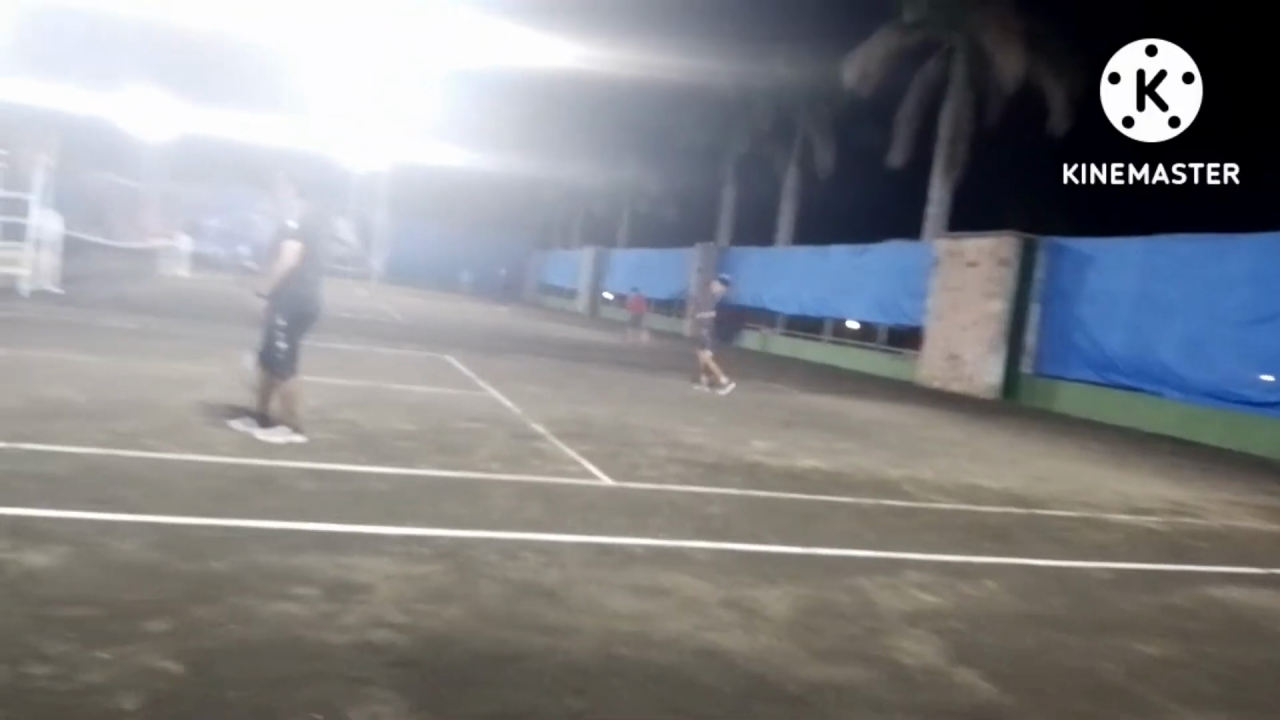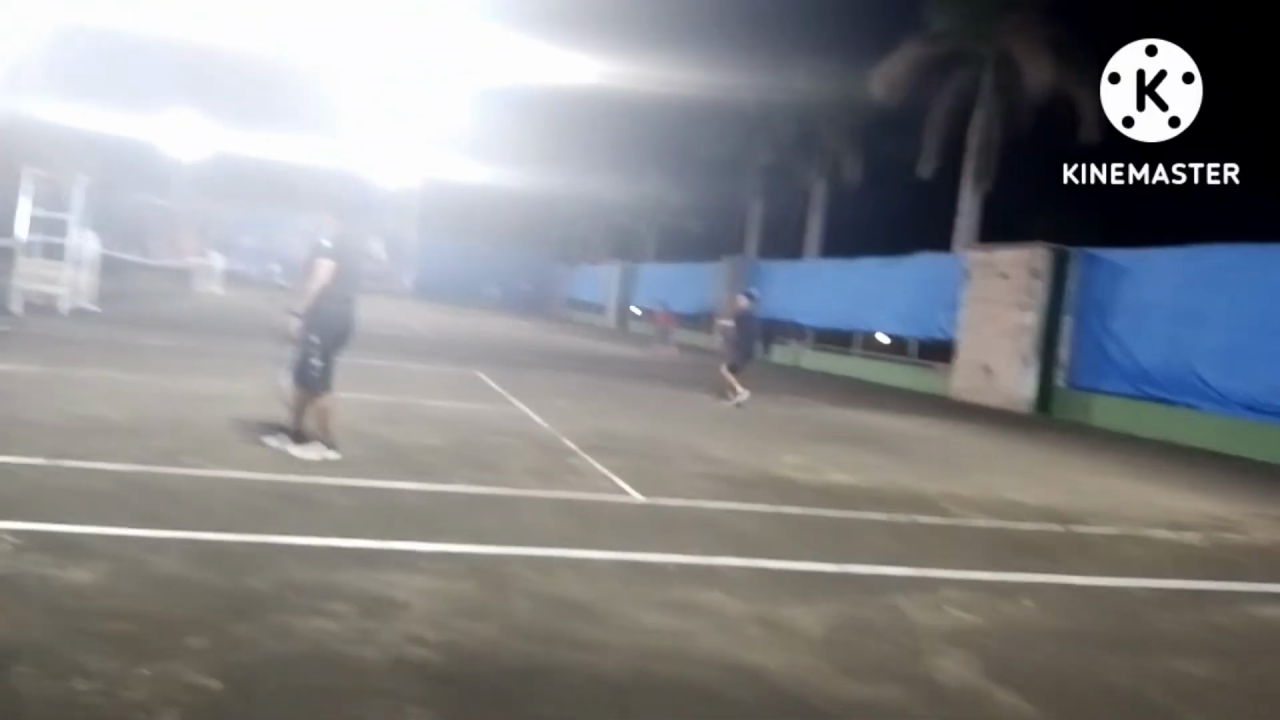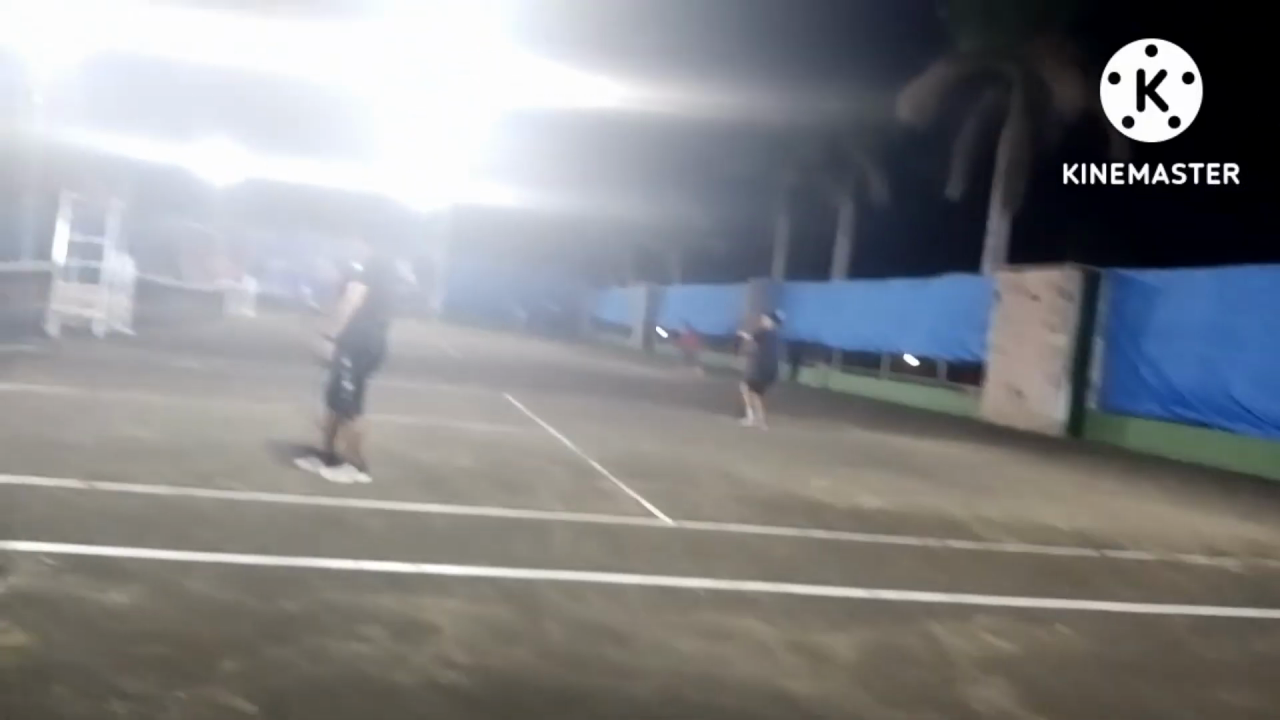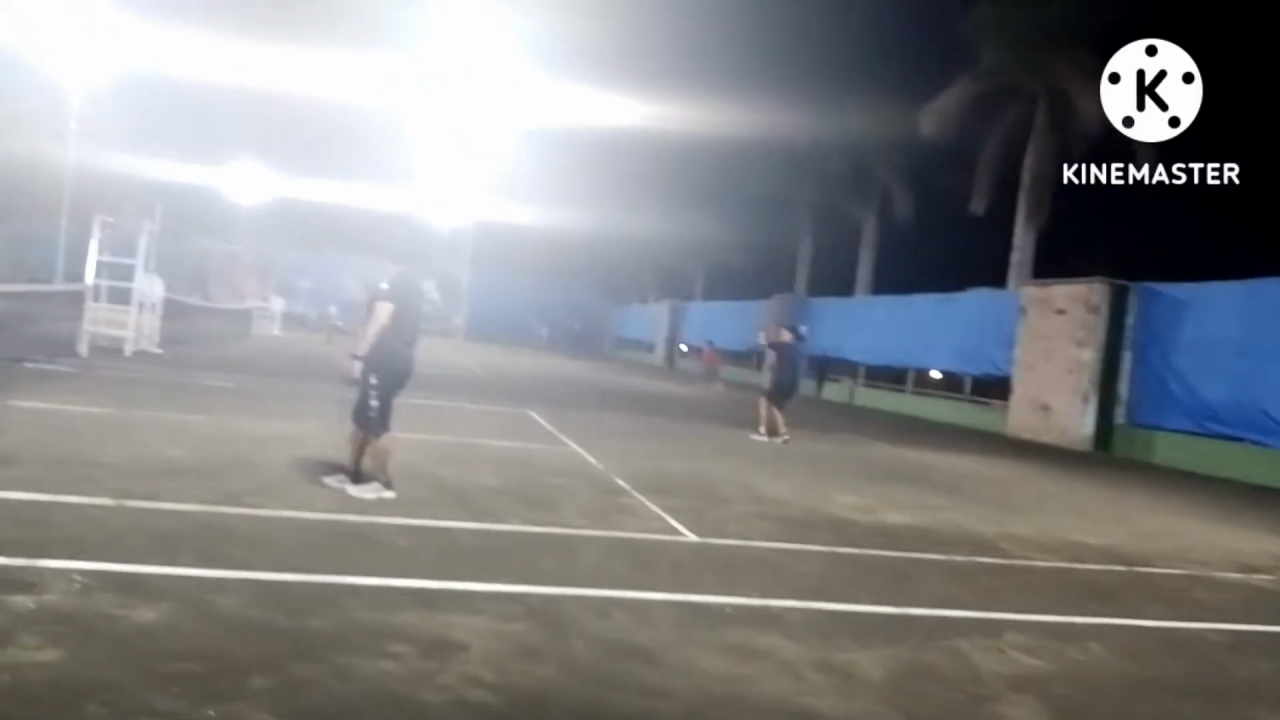
dt=0.1s
person 1, frame 1
left shoulder: (297, 220)
right shoulder: (312, 220)
left elbow: (288, 261)
left wrist: (265, 293)
left hip: (291, 300)
right hip: (299, 298)
left knee: (282, 365)
right knee: (268, 358)
left ankle: (291, 427)
right ankle: (260, 417)
person 1, frame 2
left shoulder: (332, 238)
right shoulder: (347, 240)
left elbow: (321, 279)
left wrist: (298, 312)
left hip: (326, 317)
right hip: (335, 315)
left knee: (317, 381)
right knee: (304, 376)
left ankle: (325, 443)
right ankle: (295, 432)
person 1, frame 3
left shoulder: (365, 262)
right shoulder: (383, 265)
left elbow: (353, 302)
left wrist: (333, 337)
left hip: (358, 342)
right hip: (370, 340)
left knee: (348, 405)
right knee: (335, 400)
left ankle: (356, 466)
right ankle: (327, 455)
person 1, frame 4
left shoulder: (393, 280)
right shoulder: (411, 283)
left elbow: (381, 321)
left wrist: (360, 355)
left hip: (385, 360)
right hip: (397, 359)
left knee: (375, 423)
right knee: (361, 417)
left ankle: (382, 483)
right ankle: (353, 473)
